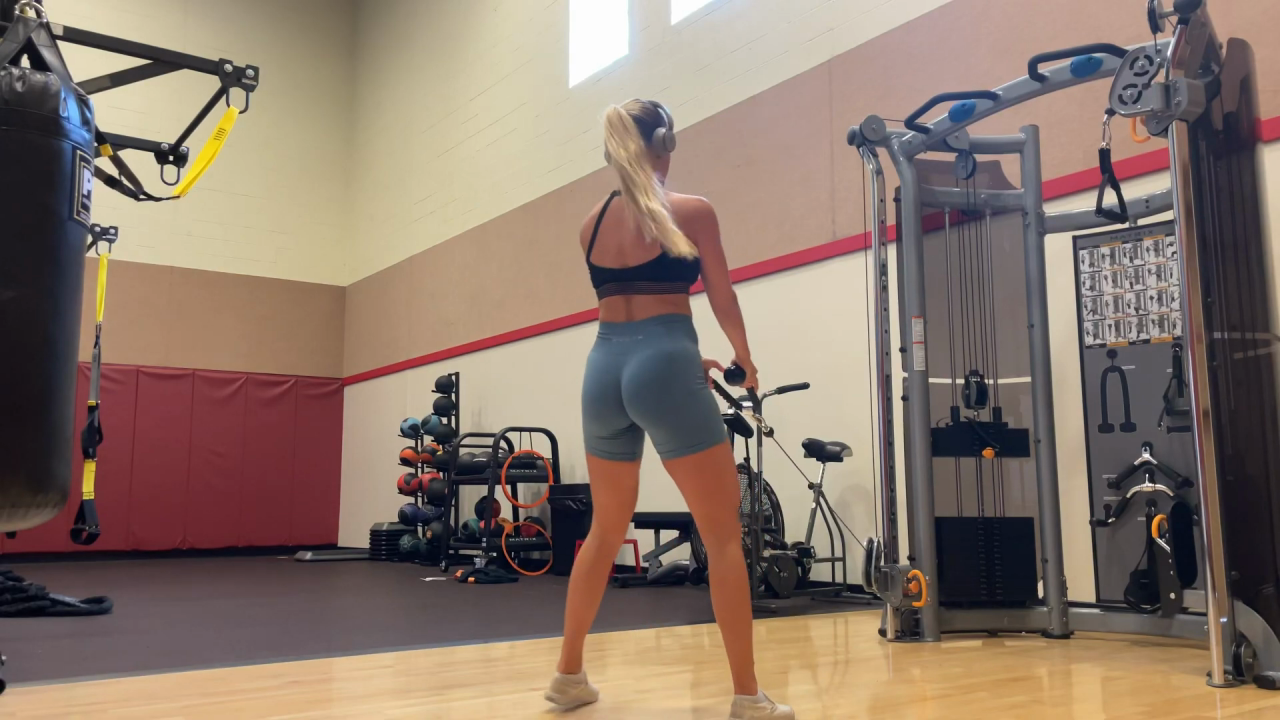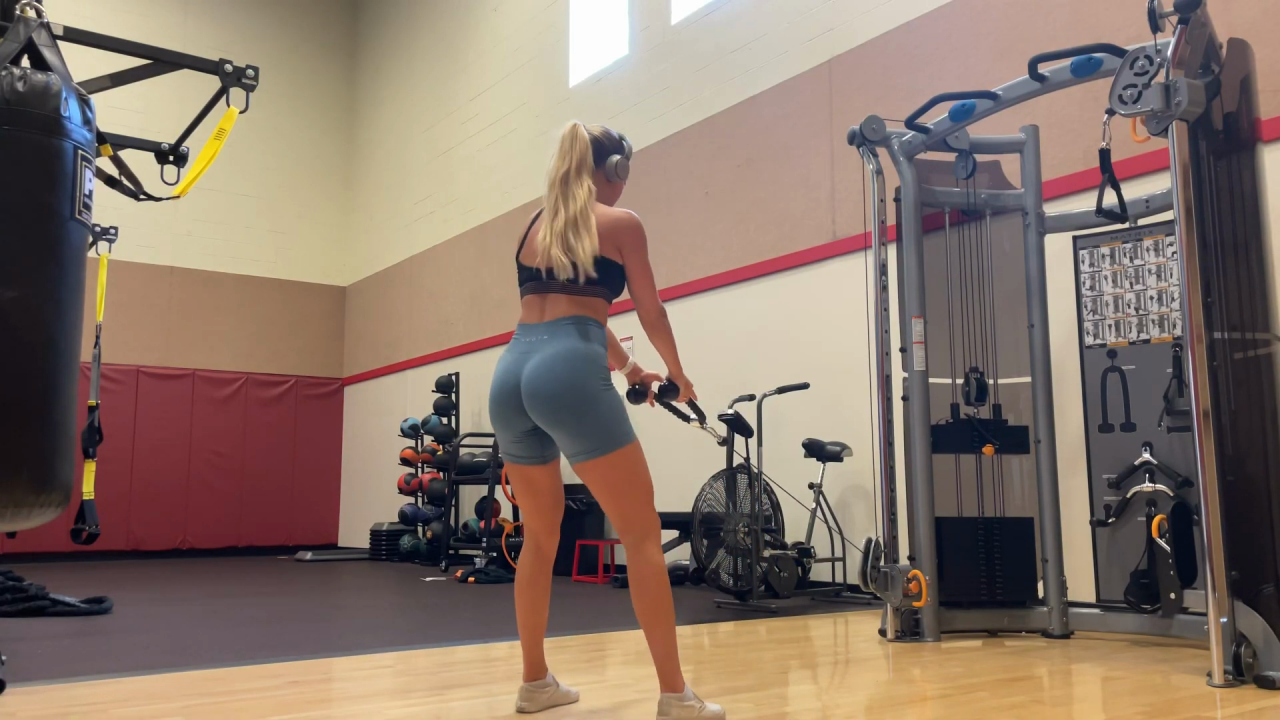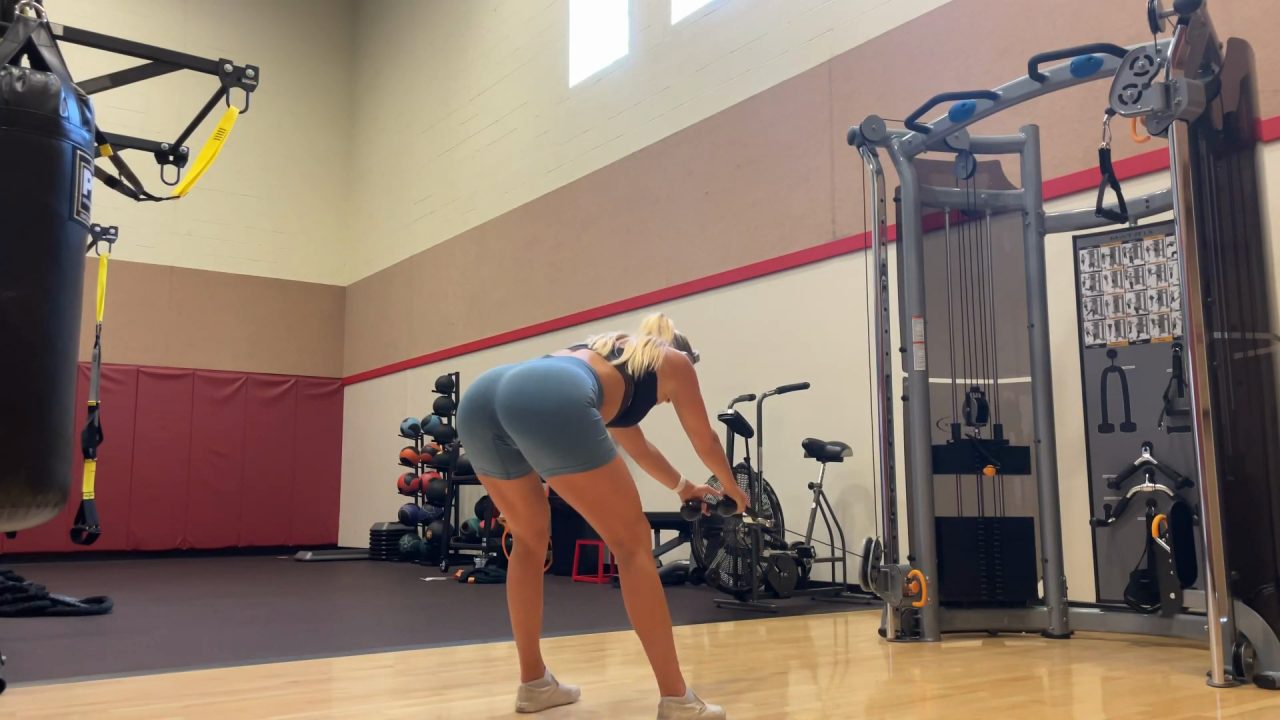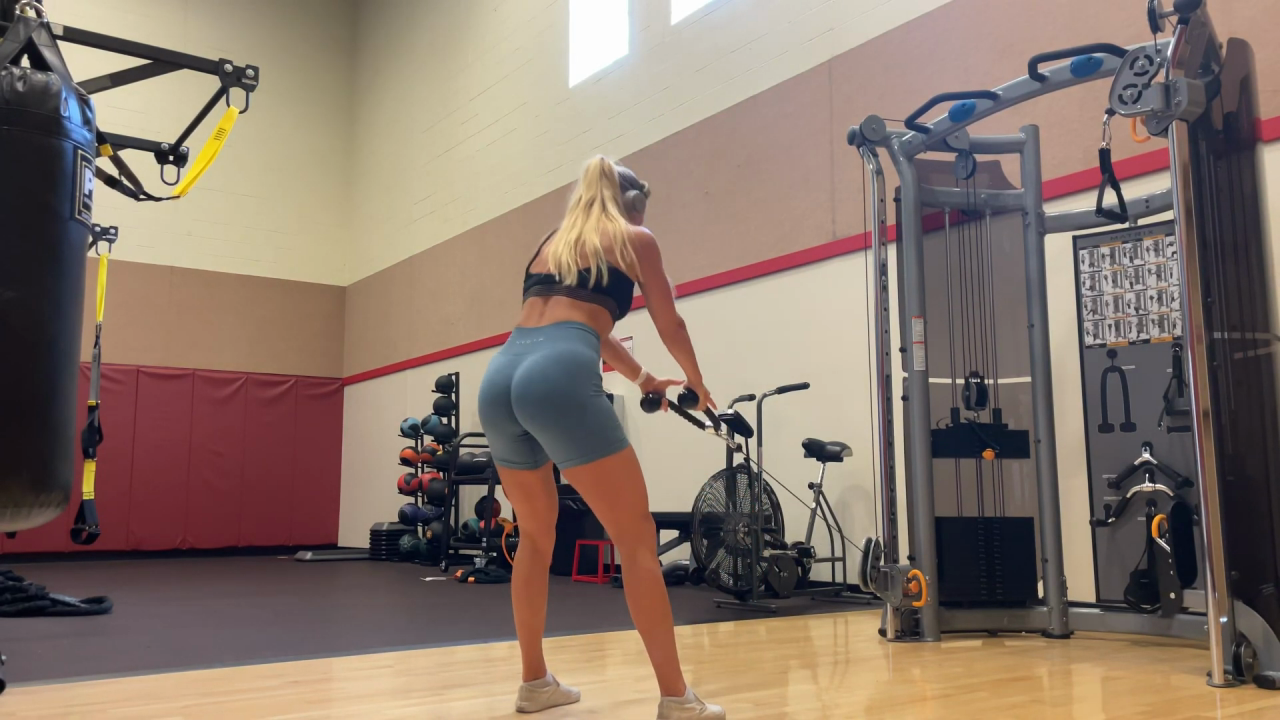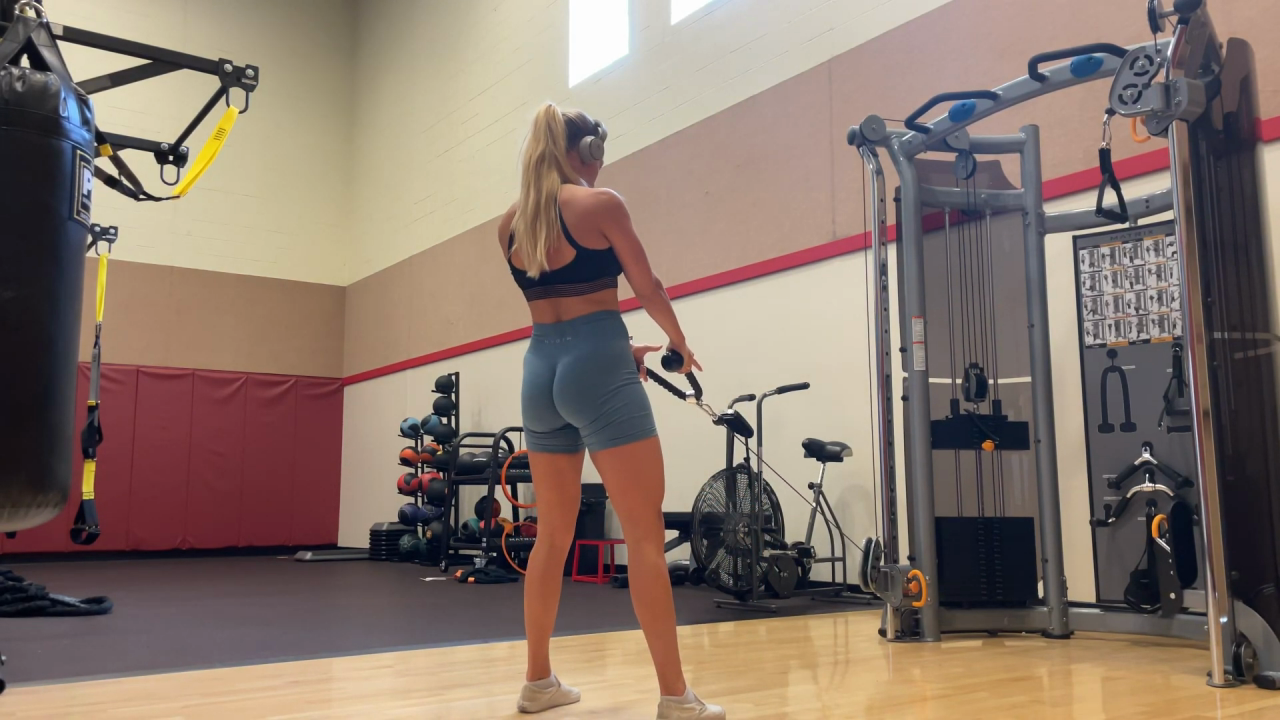
dt=1s
person 1, frame 1
left shoulder: (592, 223)
right shoulder: (693, 212)
right elbow: (724, 302)
right wrist: (743, 362)
left hip: (605, 369)
right hip: (665, 371)
left knee: (605, 532)
right knee: (724, 535)
person 1, frame 2
left shoulder: (535, 226)
right shoulder: (620, 223)
right elbow: (651, 313)
left wrist: (626, 365)
right wrist: (677, 374)
left hip: (511, 375)
right hip: (569, 378)
left knee: (539, 536)
right knee: (641, 534)
person 1, frame 3
left shoulder: (604, 348)
right shoulder: (674, 361)
left elbow: (634, 443)
right elbow: (705, 442)
left wrist: (683, 487)
right wrist: (732, 489)
left hip: (479, 396)
right hip: (550, 403)
left knee: (529, 540)
right knee: (631, 544)
left ankle: (534, 682)
person 1, frame 4
left shoulder: (551, 243)
right shoulder: (634, 239)
right elbow: (668, 325)
left wrist: (642, 377)
right wrist: (695, 381)
left hip: (500, 381)
right hip: (562, 382)
left knee: (536, 540)
right knee: (636, 541)
person 1, frame 5
left shoulder: (510, 224)
right shoulder: (600, 204)
right elbow: (647, 287)
right wrist: (678, 341)
left hip: (541, 373)
right hip: (598, 373)
left knee: (552, 535)
right knee: (645, 535)
